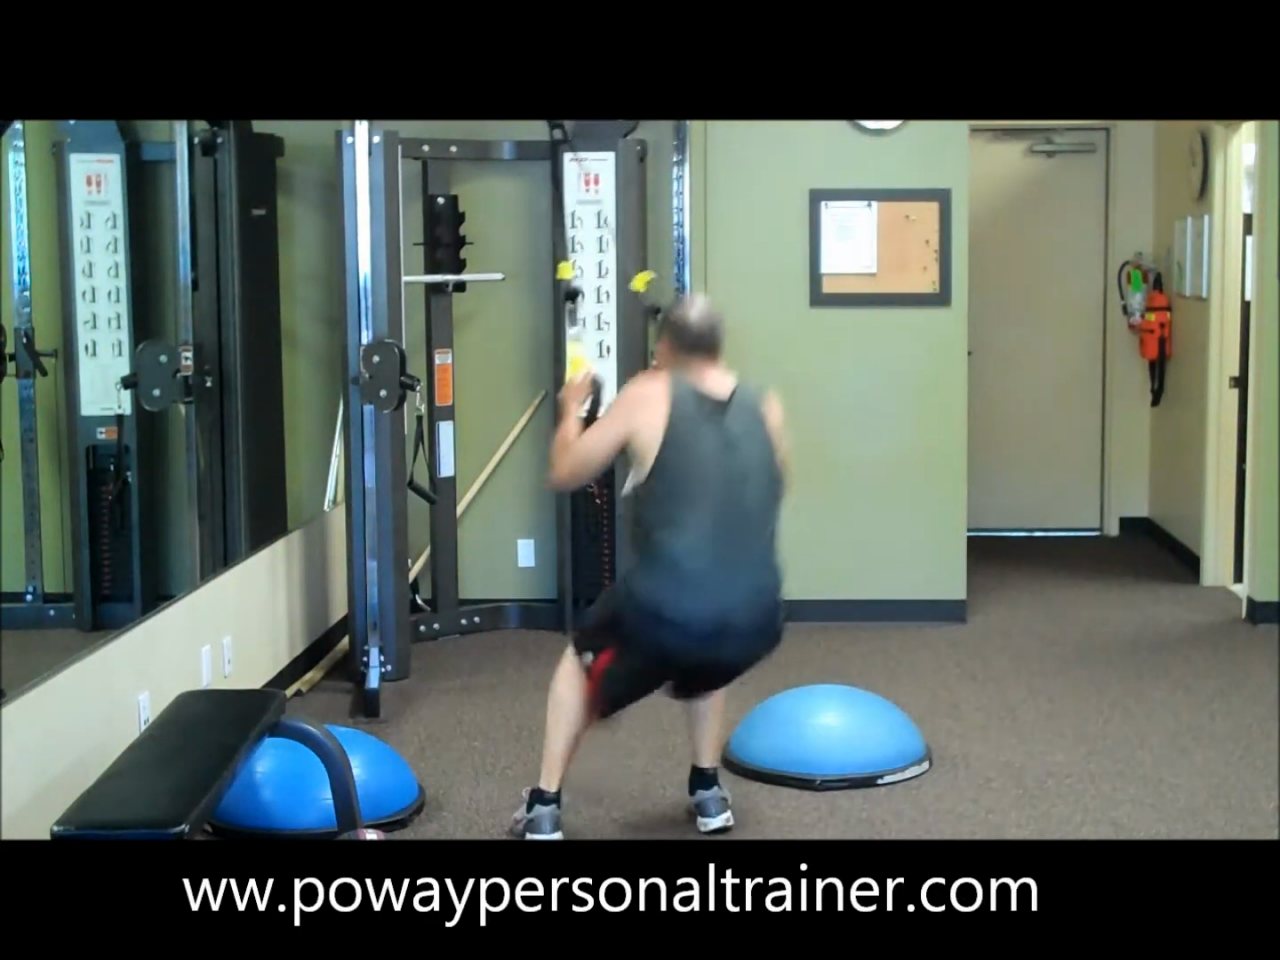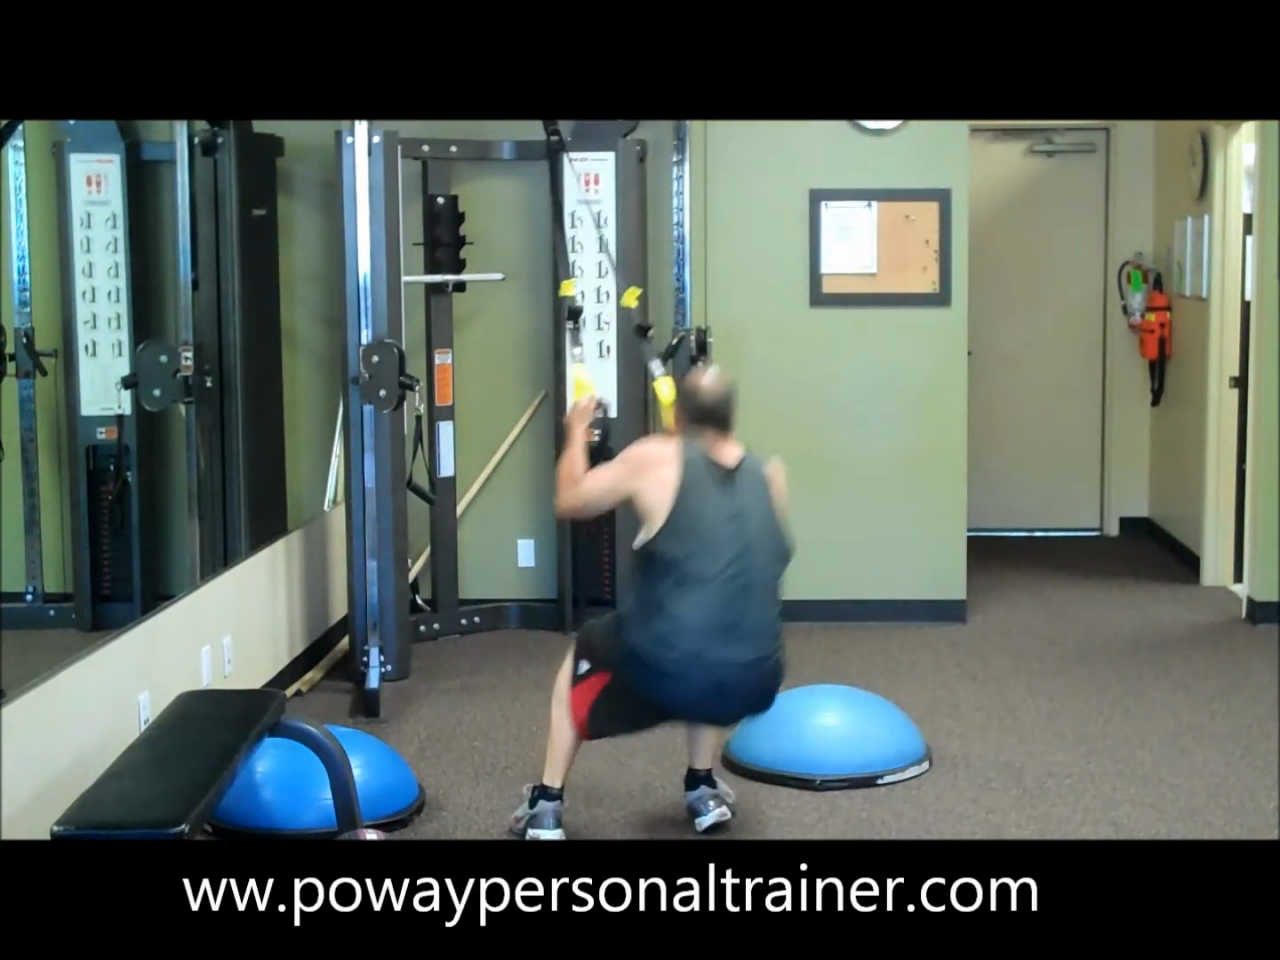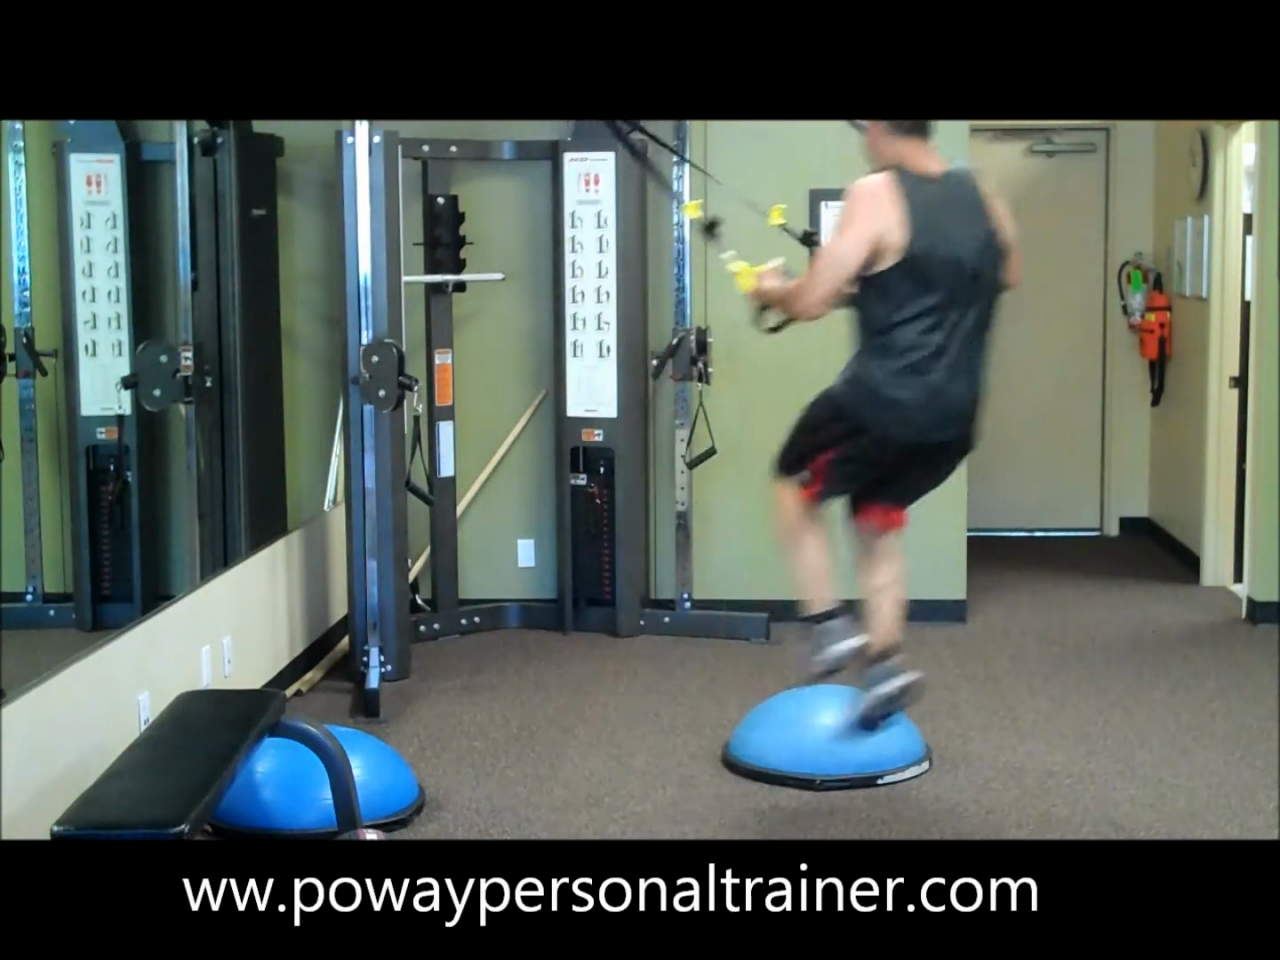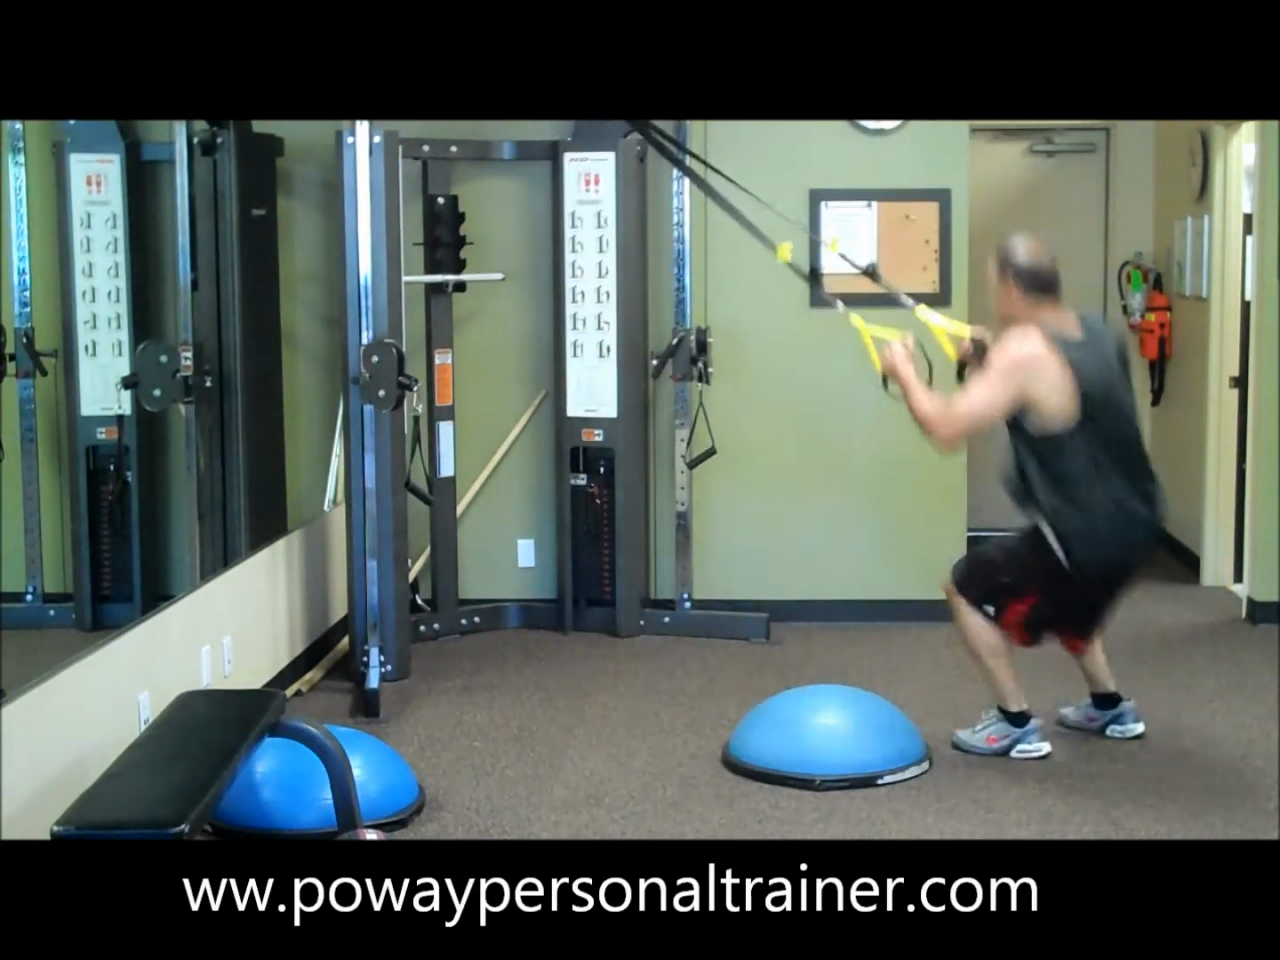
dt=0.4s
person 1, frame 1
left shoulder: (647, 398)
right shoulder: (765, 411)
left elbow: (564, 472)
left wrist: (572, 404)
left hip: (667, 616)
right hip: (754, 623)
left knee: (581, 660)
right knee: (704, 665)
left ankle: (544, 805)
right ankle: (708, 790)
person 1, frame 2
left shoulder: (655, 461)
right shoulder: (770, 478)
left elbow: (568, 501)
left wrist: (576, 433)
left hip: (665, 672)
right hip: (749, 683)
left knee: (585, 652)
left ankle: (545, 804)
right ankle: (703, 790)
person 1, frame 3
left shoulder: (875, 195)
right shoulder: (979, 193)
left elbow: (810, 302)
right elbow: (1007, 276)
left wrist: (771, 291)
left hip: (884, 401)
right hip: (956, 413)
left knee: (793, 486)
right knee: (881, 521)
left ankle: (829, 626)
right ankle: (885, 659)
person 1, frame 4
left shoulder: (1025, 350)
right shoulder: (1098, 335)
left elbow: (947, 430)
left wrist: (902, 368)
right wrist: (985, 357)
left hip: (1096, 537)
right hip: (1134, 523)
left knee: (969, 591)
right knee: (1060, 601)
left ankle: (1016, 727)
right ankle: (1113, 710)
